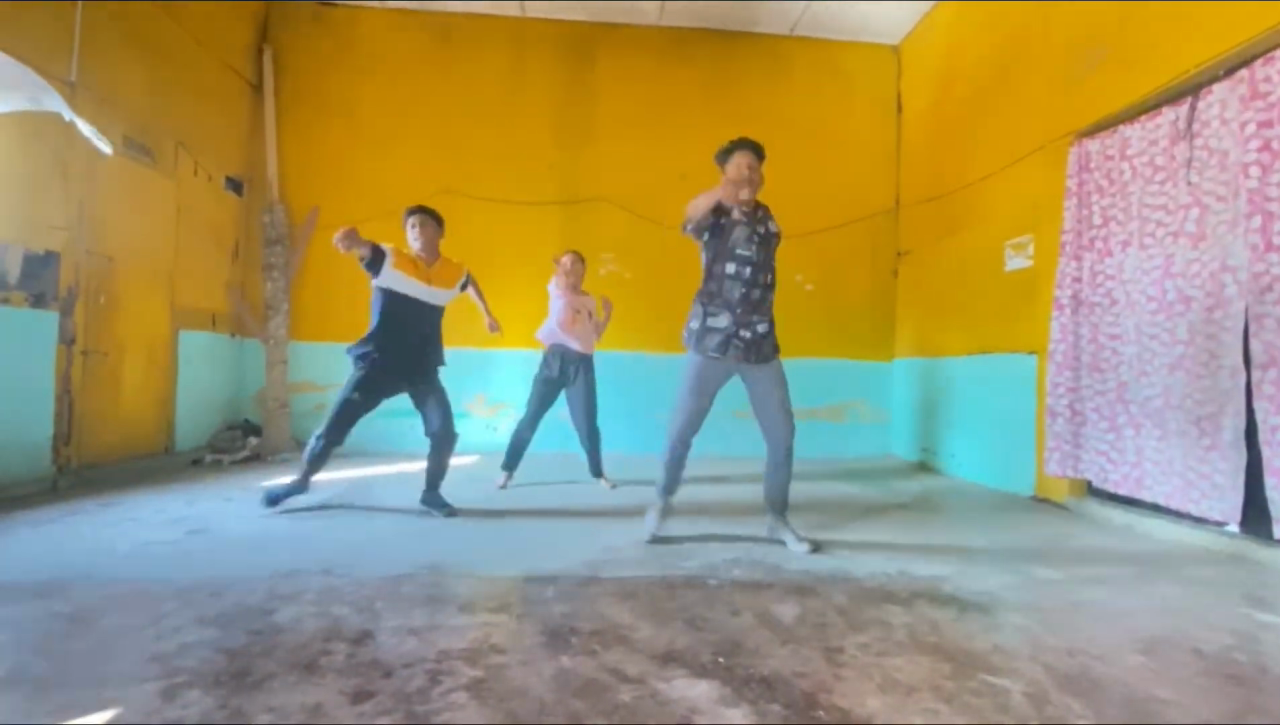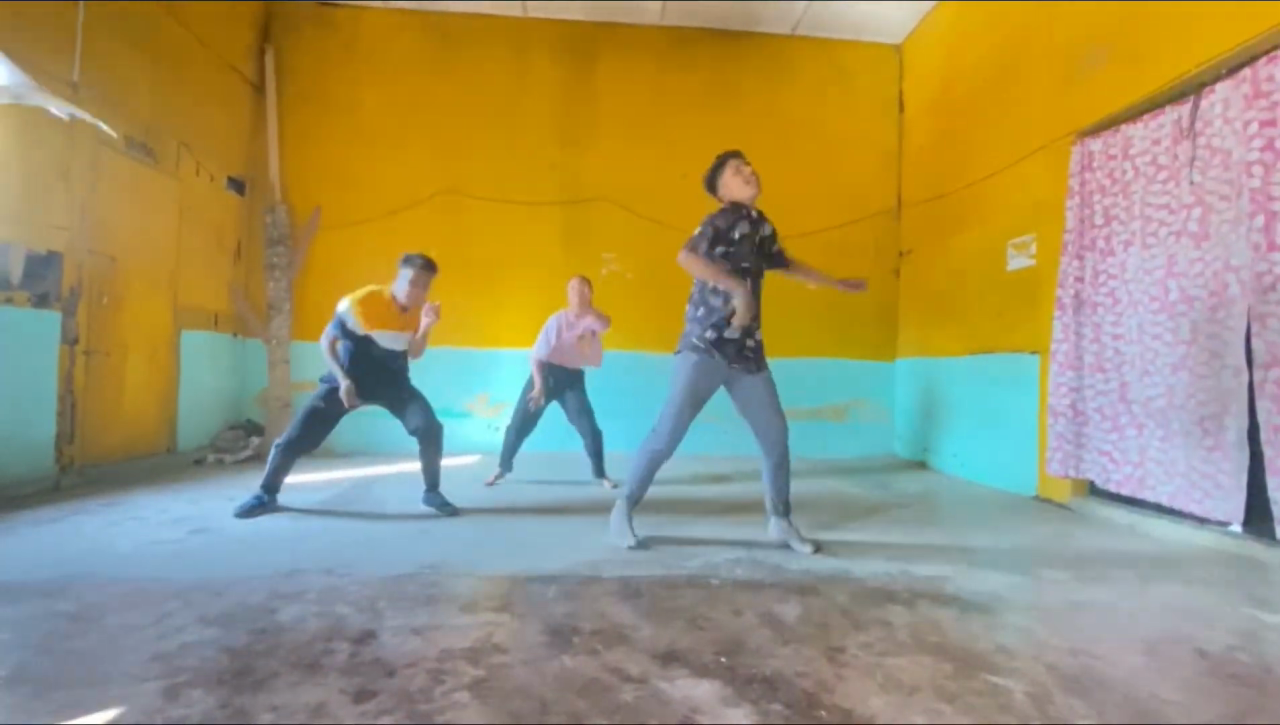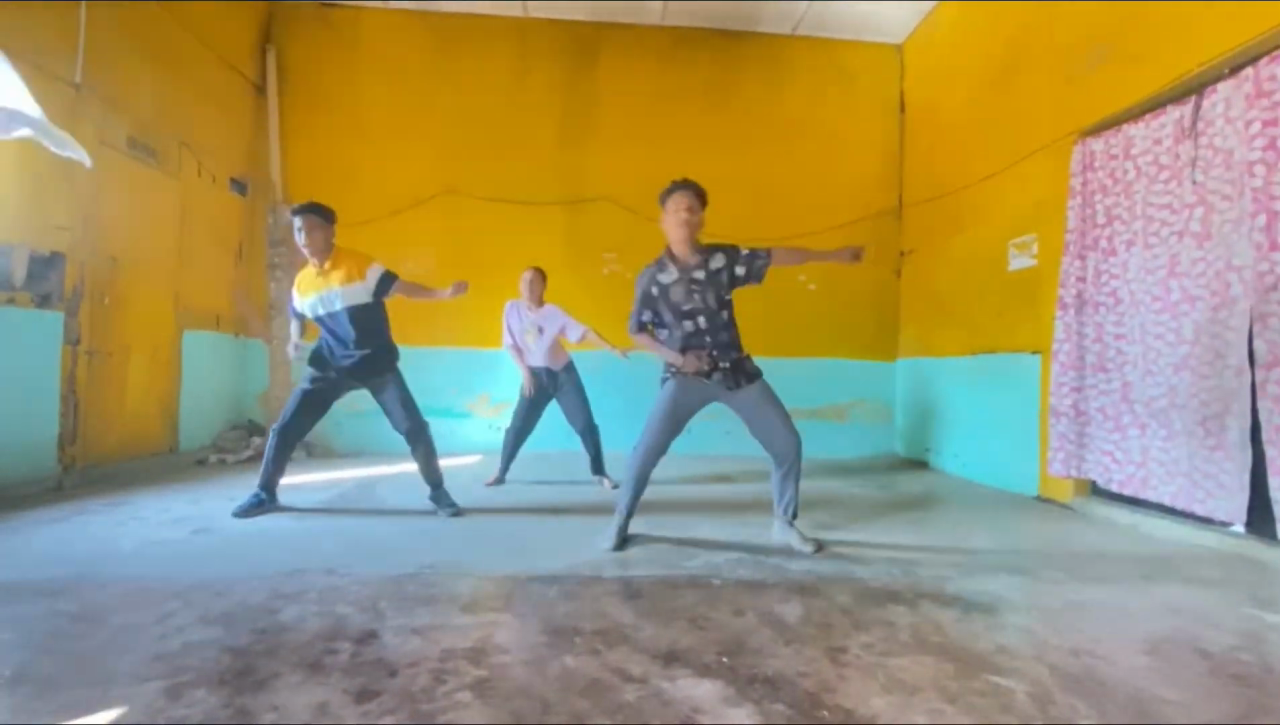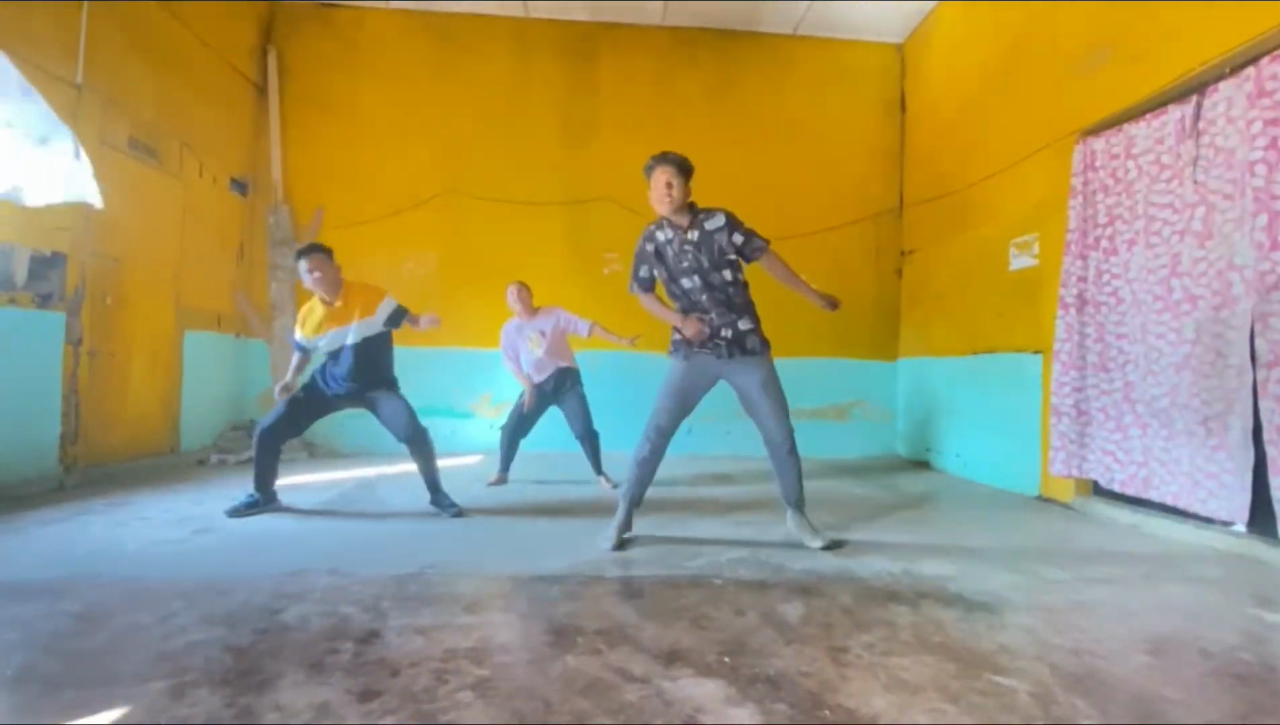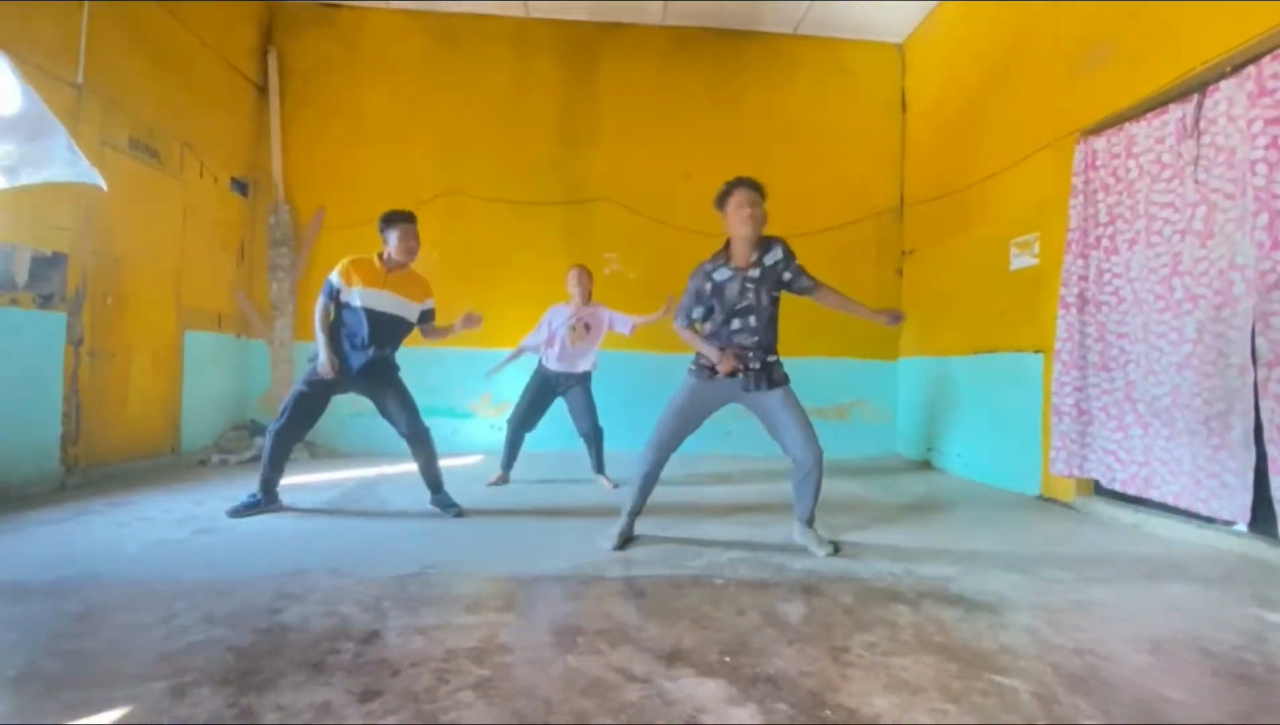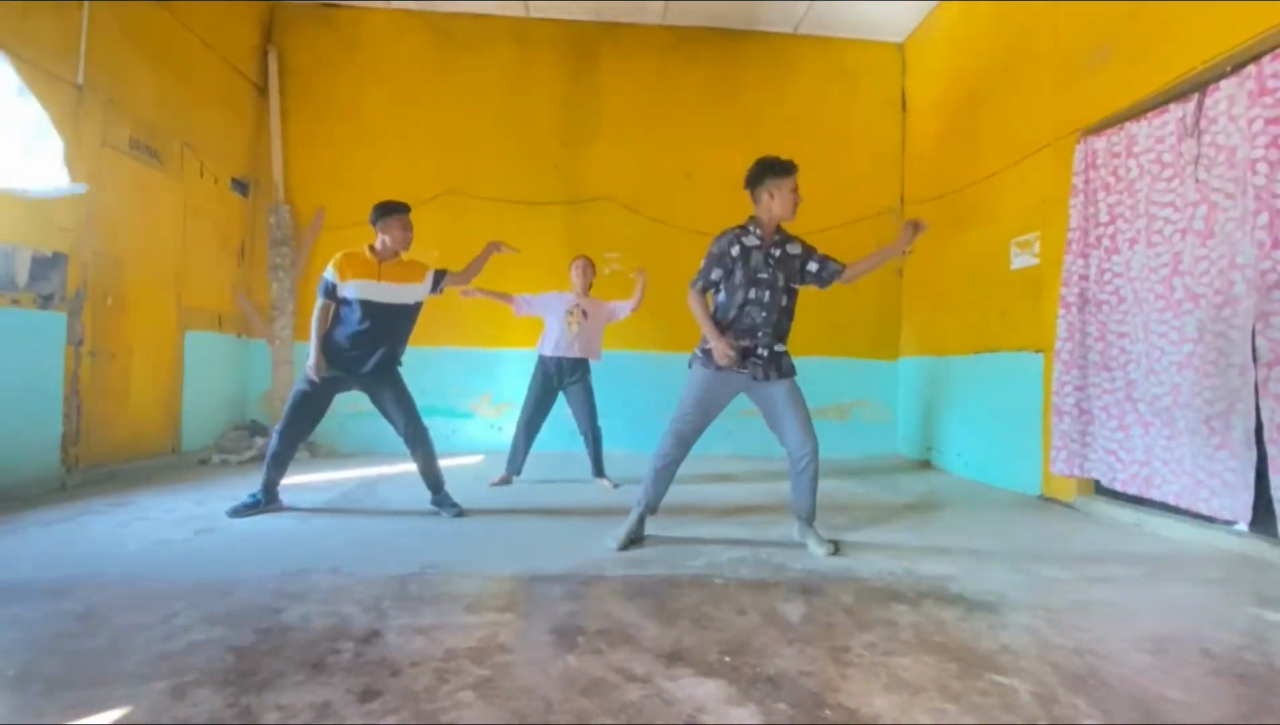
dt=0.3s
person 1, frame 1
left shoulder: (769, 224)
right shoulder: (717, 219)
right elbow: (691, 212)
right wrist: (725, 187)
left hip: (757, 342)
right hip: (713, 339)
left knee: (781, 430)
right knee: (683, 424)
left ankle: (777, 518)
right ankle: (661, 501)
person 1, frame 2
left shoulder: (760, 228)
right shoulder: (721, 221)
left elbow: (785, 263)
right elbow: (686, 257)
left wrist: (838, 282)
right wrist: (736, 289)
left hip: (744, 350)
right hip: (703, 346)
left knee: (774, 436)
right knee: (669, 431)
left ankle: (780, 521)
right ankle: (625, 507)
person 1, frame 3
left shoulder: (724, 259)
right shoulder: (653, 278)
left elbow: (776, 257)
right elbow: (637, 332)
left wrist: (834, 255)
right wrist: (677, 358)
left hip: (735, 370)
right hip: (686, 376)
left knee: (788, 442)
right knee: (648, 446)
left ankle: (786, 524)
right ankle: (621, 520)
person 1, frame 4
left shoulder: (720, 221)
right shoulder: (652, 240)
left elbow: (763, 254)
right elbow: (642, 291)
left wrist: (812, 295)
right wrist: (679, 320)
left hip: (745, 346)
right hip: (693, 350)
left knee: (780, 435)
right knee: (657, 431)
left ankle: (796, 514)
right ankle: (625, 513)
person 1, frame 5
left shoulder: (777, 253)
right shoulder: (710, 274)
left elbow: (814, 289)
right elbow: (681, 322)
left wrist: (872, 313)
right wrist: (713, 355)
left hip: (764, 374)
right hip: (713, 372)
left knee: (809, 453)
right knee: (659, 442)
left ankle: (804, 526)
right ankle: (627, 518)
person 1, frame 6
left shoulder: (796, 249)
right shoulder: (732, 242)
left elbow: (841, 275)
right elbow: (695, 293)
left wrist: (896, 246)
right wrist: (714, 339)
left hip: (772, 365)
right hip: (720, 361)
left knee: (805, 447)
right knee: (676, 439)
left ankle: (804, 525)
right ankle: (638, 518)
person 2, frame 1
left shoulder: (453, 272)
right shoulder: (387, 260)
left elbow: (471, 285)
right elbow: (345, 244)
left wrist: (488, 315)
right wrist: (349, 239)
left hip: (421, 368)
right hip: (378, 363)
left knee: (443, 431)
right knee: (332, 429)
left ankle: (431, 492)
right ankle: (302, 480)
person 2, frame 2
left shoulder: (419, 313)
right shoulder: (361, 302)
left elbow: (415, 354)
right elbow: (327, 342)
left wrist: (426, 326)
right wrist: (344, 380)
left hip: (391, 382)
right hip: (348, 383)
left knee: (430, 427)
right knee: (293, 439)
left ankle: (432, 492)
right ankle: (266, 494)
person 2, frame 3
left shoulder: (359, 266)
right shoulder: (302, 282)
left elbow: (403, 288)
right elbow: (298, 319)
left wrist: (445, 294)
right wrist: (295, 341)
left hip: (376, 364)
right hip: (331, 366)
left knee: (412, 426)
right knee: (286, 427)
left ankle: (437, 491)
right ankle: (266, 493)
person 2, frame 4
left shoulder: (372, 297)
right shoulder: (307, 316)
left elbow: (408, 319)
right elbow: (301, 353)
left wrist: (425, 323)
right wrist: (290, 380)
left hip: (375, 386)
right hip: (328, 386)
left knee: (414, 432)
right knee: (267, 431)
left ankle: (437, 493)
right ankle: (264, 495)
person 2, frame 5
left shoulder: (420, 288)
right shoulder: (351, 268)
left elbow: (428, 331)
right elbow: (321, 308)
left wrist: (458, 327)
right wrist: (324, 350)
left hip: (378, 370)
right hip: (334, 365)
left knee: (415, 429)
right knee: (282, 429)
left ankle: (438, 493)
right ankle: (266, 494)
person 2, frame 6
left shoulder: (418, 272)
right shoulder: (344, 263)
left elbow: (462, 279)
right elbow: (321, 308)
left wrist: (488, 251)
right wrist: (315, 351)
left hip: (381, 368)
right hip: (333, 362)
left knee: (414, 430)
right knee: (290, 427)
left ankle: (439, 493)
right ankle: (267, 494)
person 3, frame 1
left shoulder: (590, 302)
right shoulder: (557, 286)
left elbow: (597, 335)
right elbow: (561, 280)
left wrist: (607, 316)
left hip: (583, 364)
right hip: (555, 359)
left knee: (586, 423)
right knee: (531, 418)
left ankle: (598, 474)
right ankle: (507, 470)
person 3, frame 2
left shoulder: (594, 317)
right shoulder: (556, 320)
left elbow: (606, 323)
right elbow: (537, 355)
left wrist: (589, 308)
right wrist: (538, 385)
left hip: (573, 379)
right hip: (547, 374)
left knee: (589, 429)
right knee: (518, 426)
left ankle: (600, 474)
right ankle: (502, 469)
person 3, frame 3
left shoulder: (552, 312)
right shoulder: (512, 308)
left elbow: (583, 332)
right elbow: (511, 345)
left wrist: (613, 348)
right wrist: (525, 371)
left hip: (563, 373)
right hip: (536, 377)
left knee: (585, 424)
right knee: (517, 427)
left ankle: (600, 473)
right ankle: (501, 473)
person 3, frame 4
left shoulder: (554, 315)
right shoulder: (509, 329)
left elbow: (587, 327)
right elbow: (511, 363)
left wrist: (620, 340)
right wrist: (526, 385)
left hip: (566, 380)
right hip: (537, 386)
left knee: (584, 431)
right knee: (511, 428)
left ankle: (599, 473)
right ankle: (502, 473)
person 3, frame 5
left shoulder: (602, 314)
right shoulder: (556, 312)
left elbow: (632, 324)
right elbow: (532, 341)
left wrist: (660, 314)
right wrist: (505, 361)
left hip: (578, 377)
right hip: (547, 374)
left knee: (590, 428)
right knee: (517, 421)
left ankle: (600, 472)
right ankle: (504, 471)
person 3, frame 6
left shoulder: (601, 307)
right shoulder: (552, 299)
left elbow: (632, 306)
right elbow: (515, 301)
left wrist: (640, 283)
right wrist: (481, 292)
left hip: (578, 369)
right hip: (548, 365)
left knee: (589, 425)
right knee: (527, 422)
left ankle: (599, 474)
right ankle: (509, 473)
